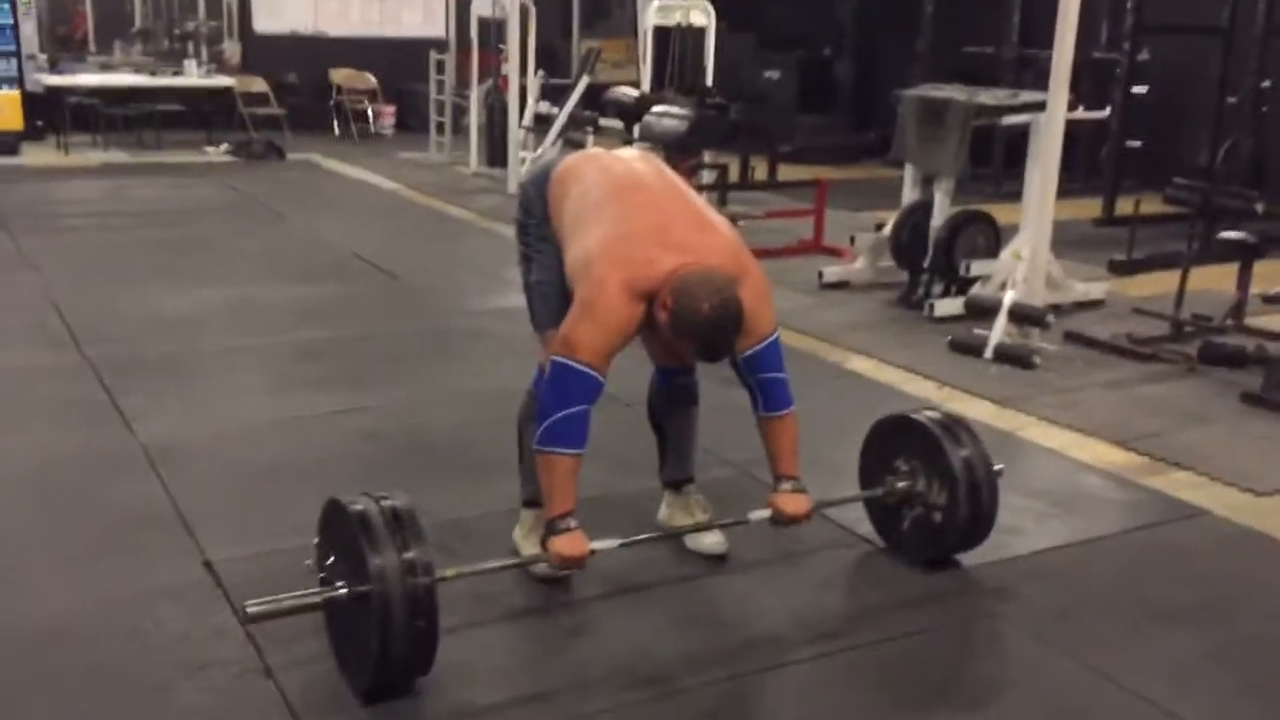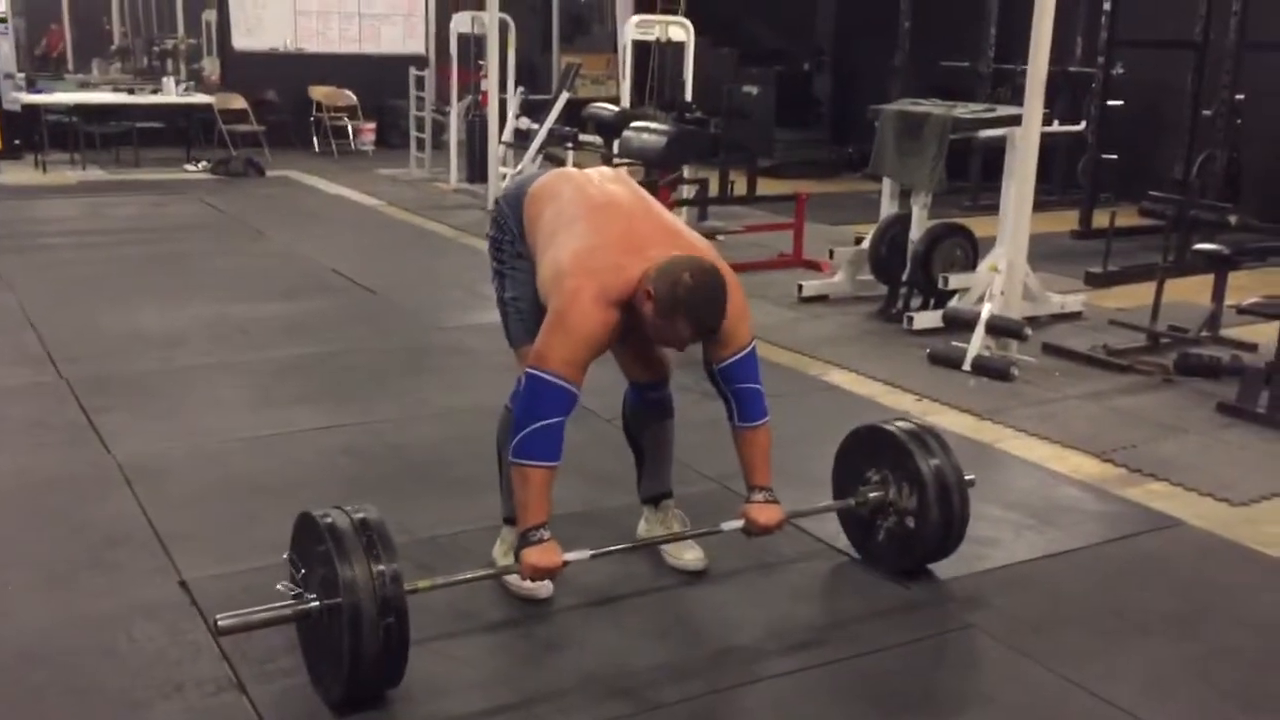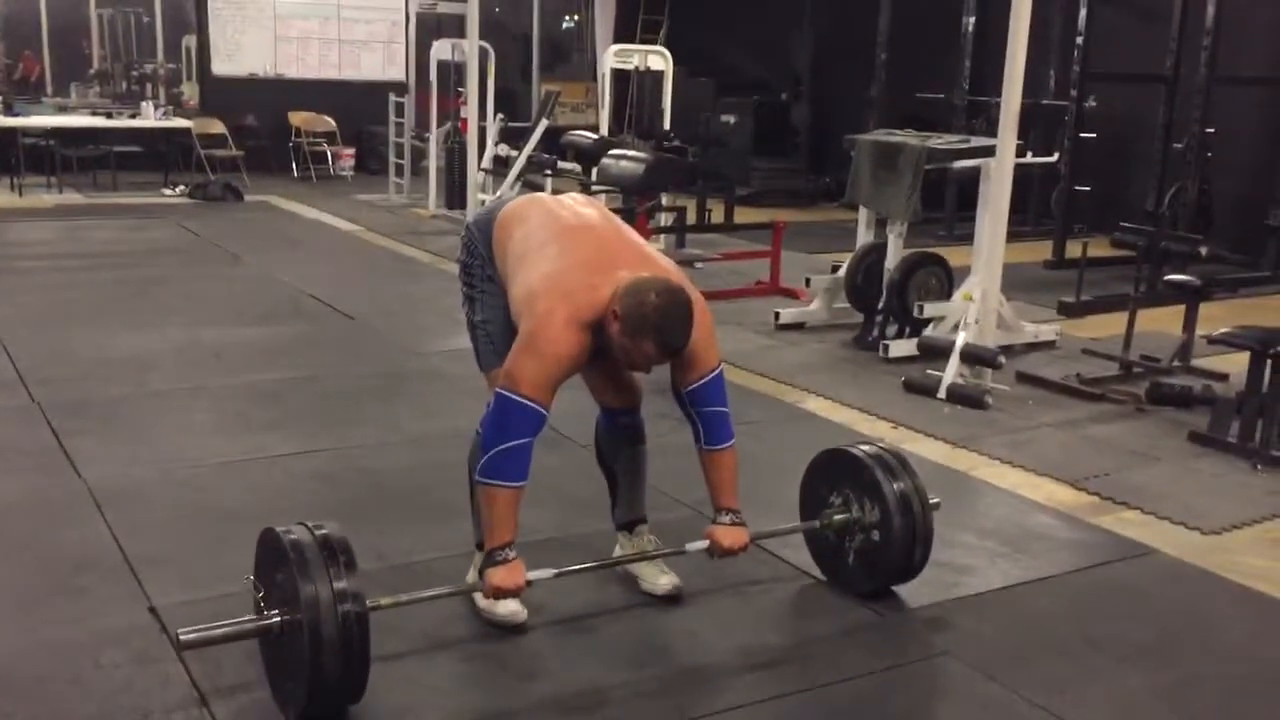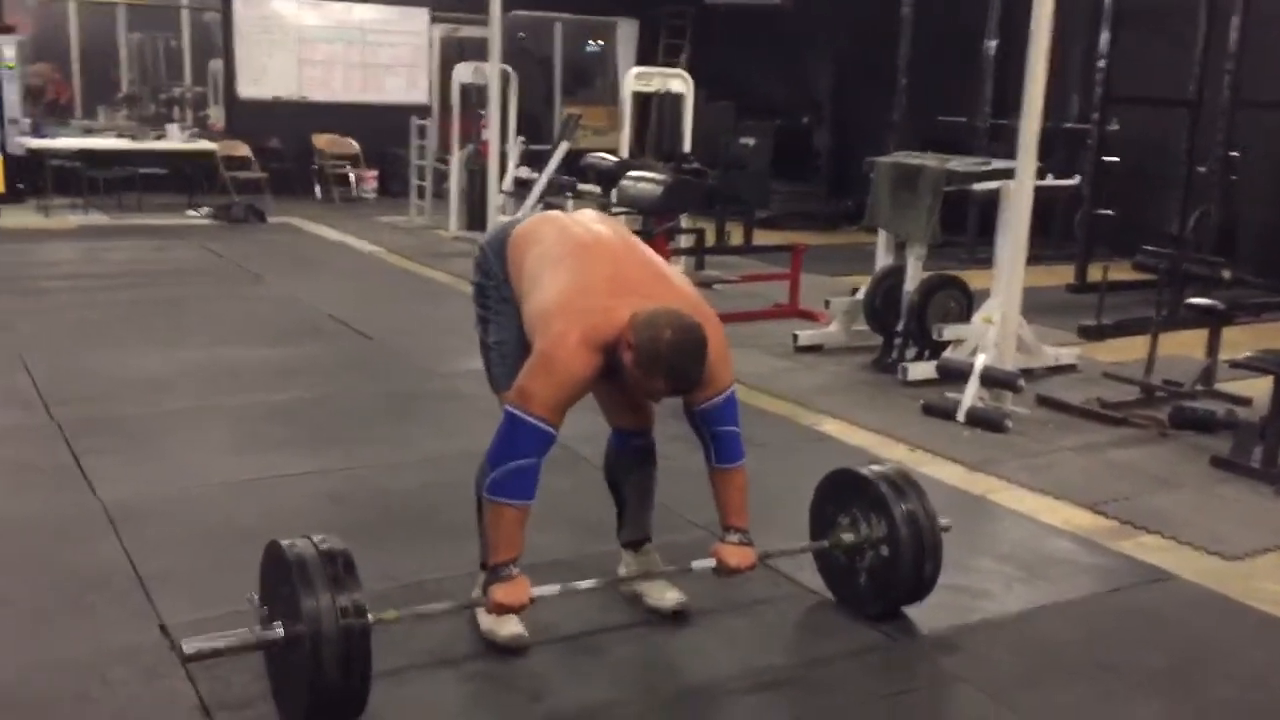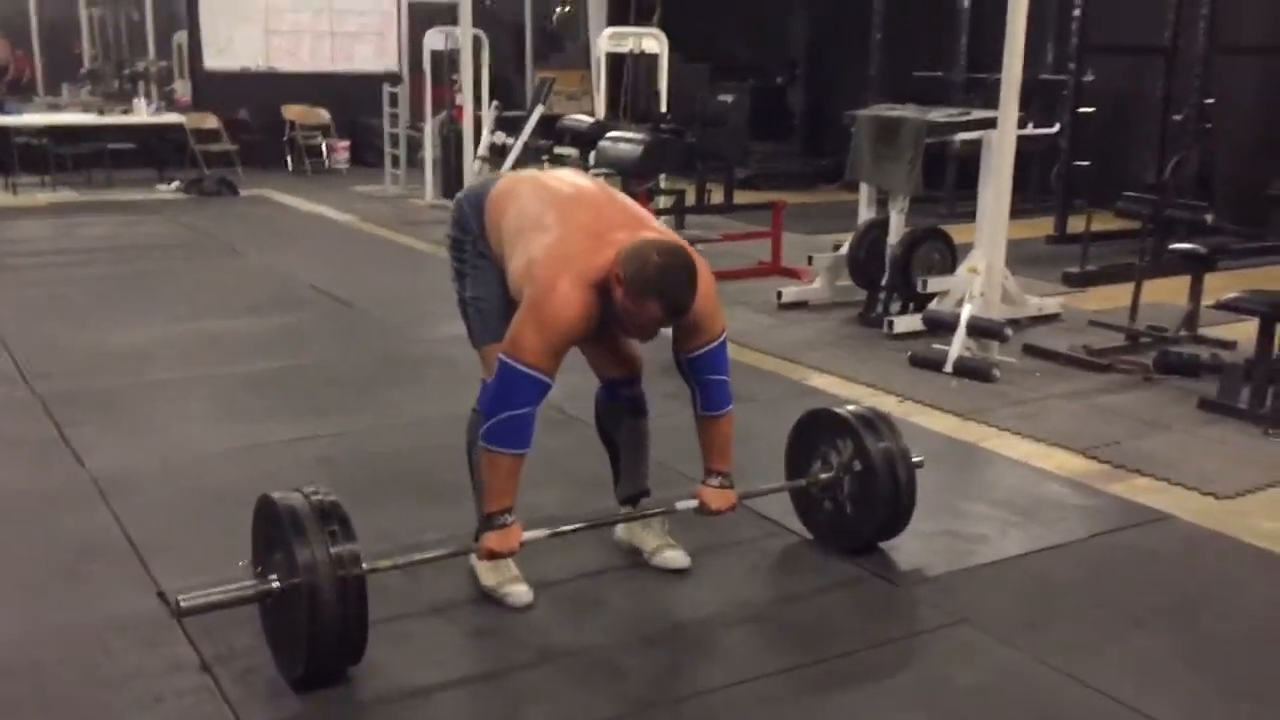
dt=1s
person 1, frame 1
left shoulder: (741, 279)
right shoulder: (616, 290)
left elbow: (768, 377)
right elbow: (566, 400)
left wrist: (788, 482)
right wrist: (562, 523)
left knee: (676, 368)
right knee: (563, 368)
left ankle: (679, 495)
right ankle: (537, 514)
person 1, frame 2
left shoulder: (715, 287)
right shoulder: (589, 300)
left elbow: (744, 387)
right elbow: (541, 411)
left wrist: (761, 493)
right wrist: (536, 535)
left knee: (651, 377)
right knee: (539, 385)
left ankle: (658, 511)
right ankle: (514, 532)
person 1, frame 3
left shoulder: (686, 312)
right shoulder: (560, 323)
left elbow: (710, 411)
right elbow: (509, 432)
left wrist: (728, 514)
right wrist: (501, 555)
left knee: (623, 402)
right knee: (511, 408)
left ankle: (633, 537)
right ankle: (484, 557)
person 1, frame 4
left shoulder: (701, 332)
right shoulder: (572, 344)
left elbow: (722, 431)
right elbow: (517, 449)
left wrist: (736, 533)
right wrist: (505, 571)
left knee: (635, 426)
right knee: (521, 429)
left ankle: (637, 557)
right ankle: (488, 578)
person 1, frame 5
left shoulder: (691, 281)
right shoulder: (564, 293)
left elbow: (710, 378)
right elbow: (512, 403)
left wrist: (719, 476)
right wrist: (500, 519)
right hip: (486, 225)
left knee: (623, 377)
right knee: (503, 387)
left ankle: (635, 512)
right ankle: (490, 544)
